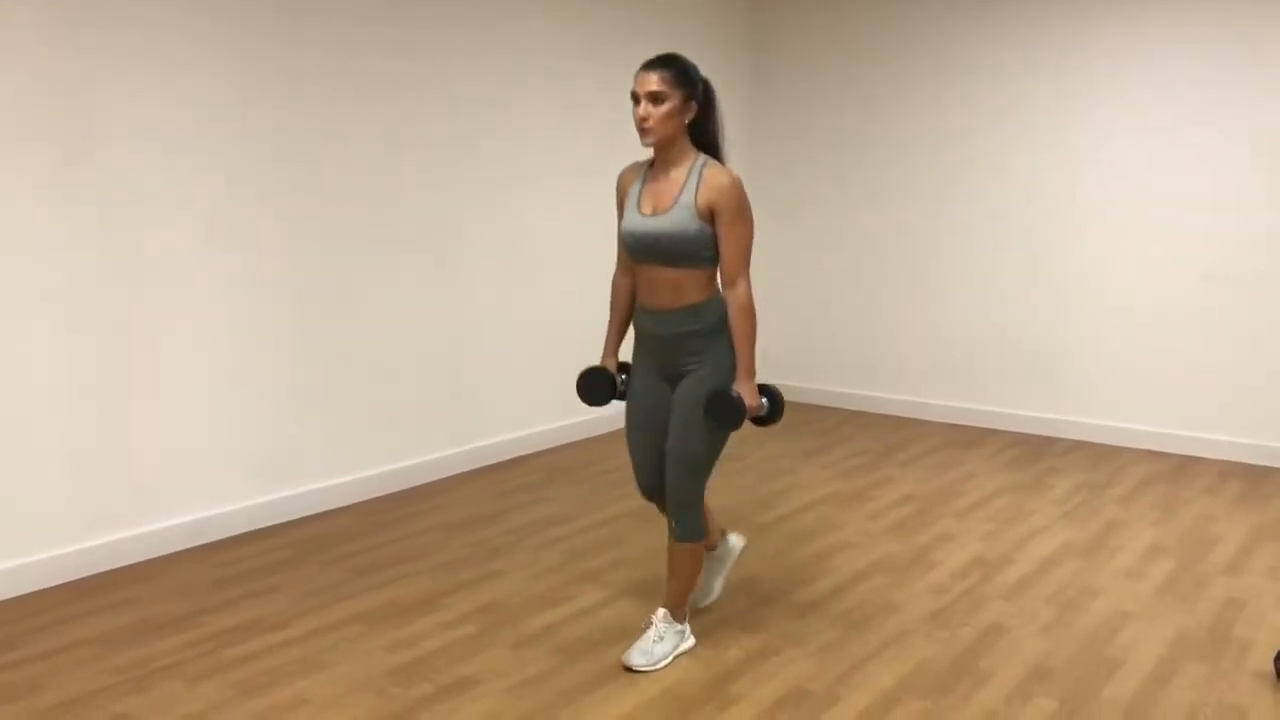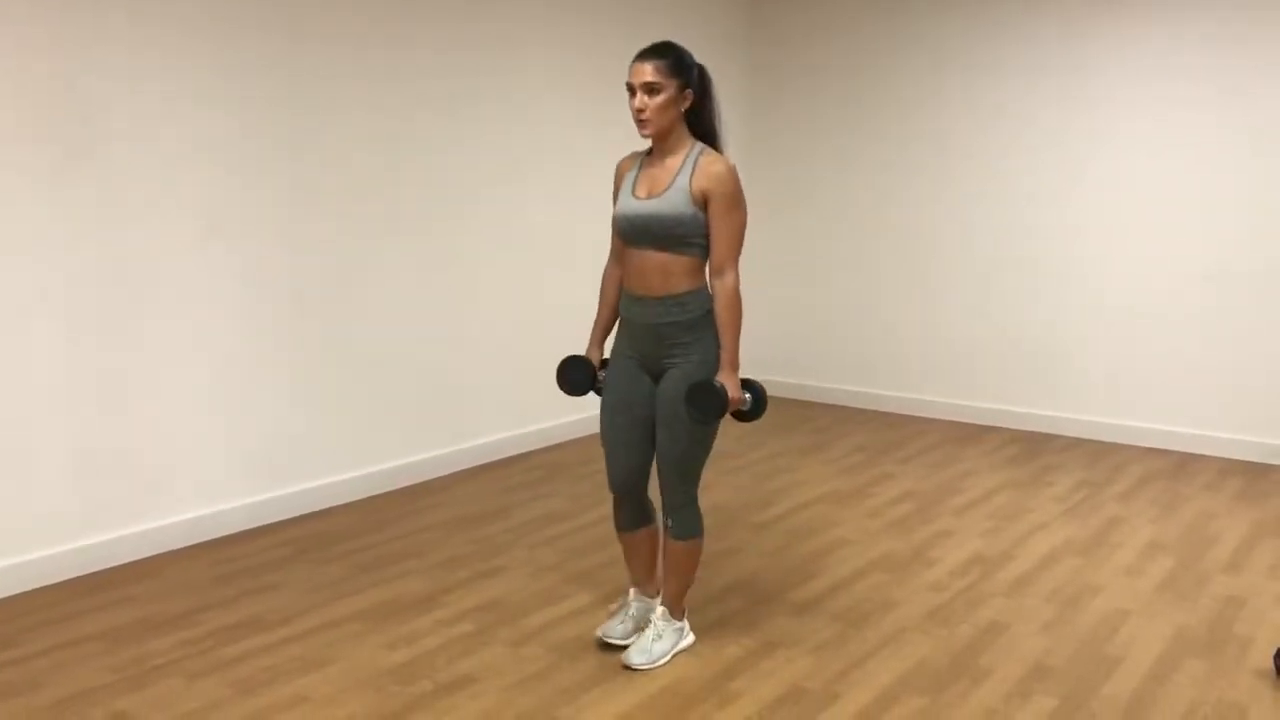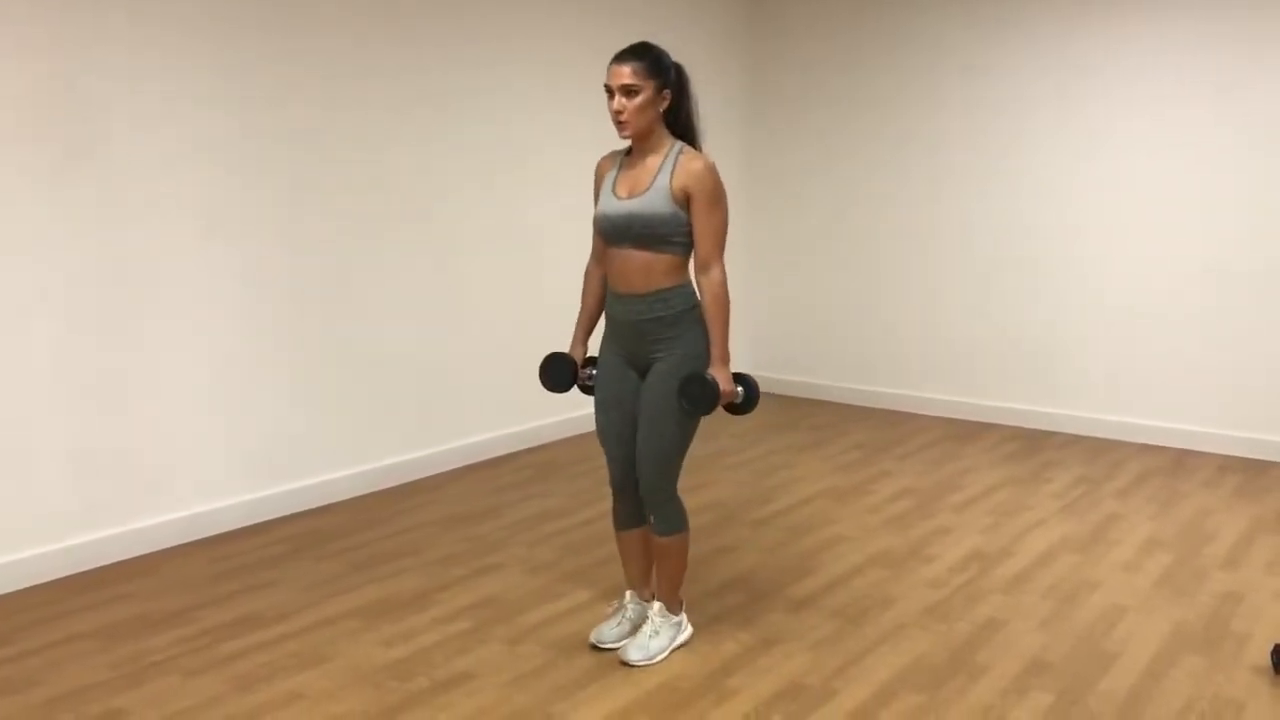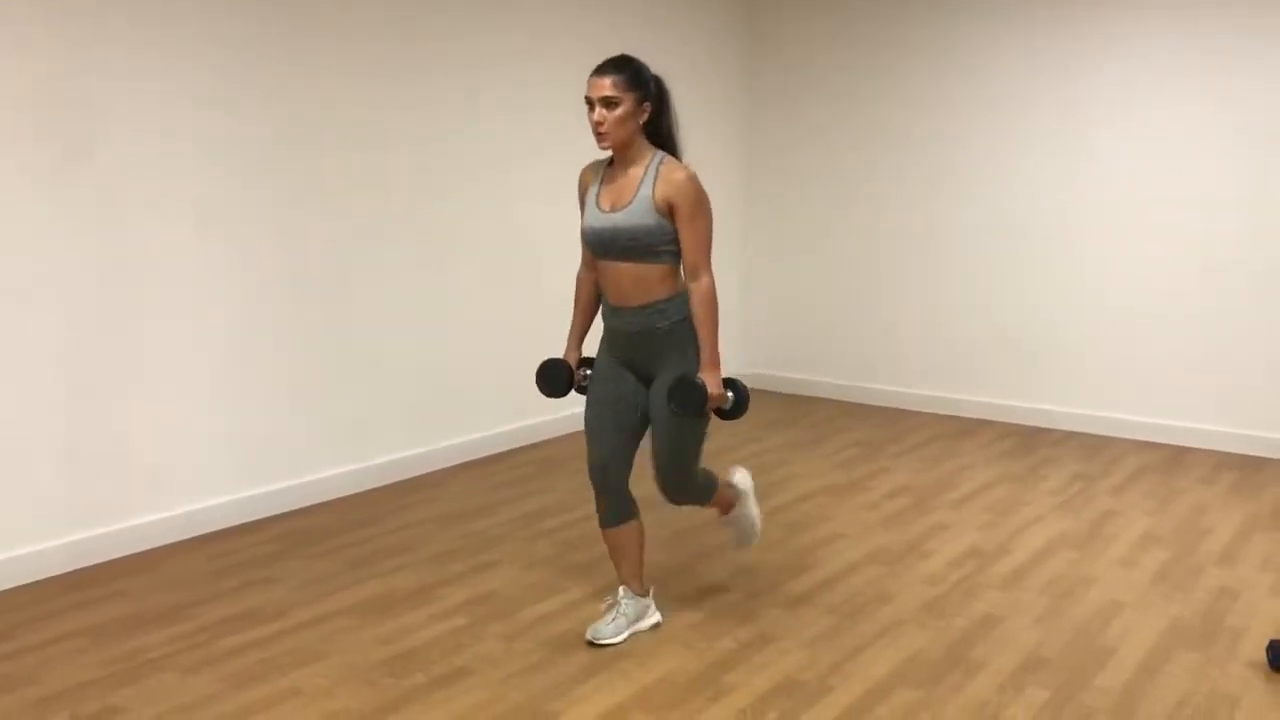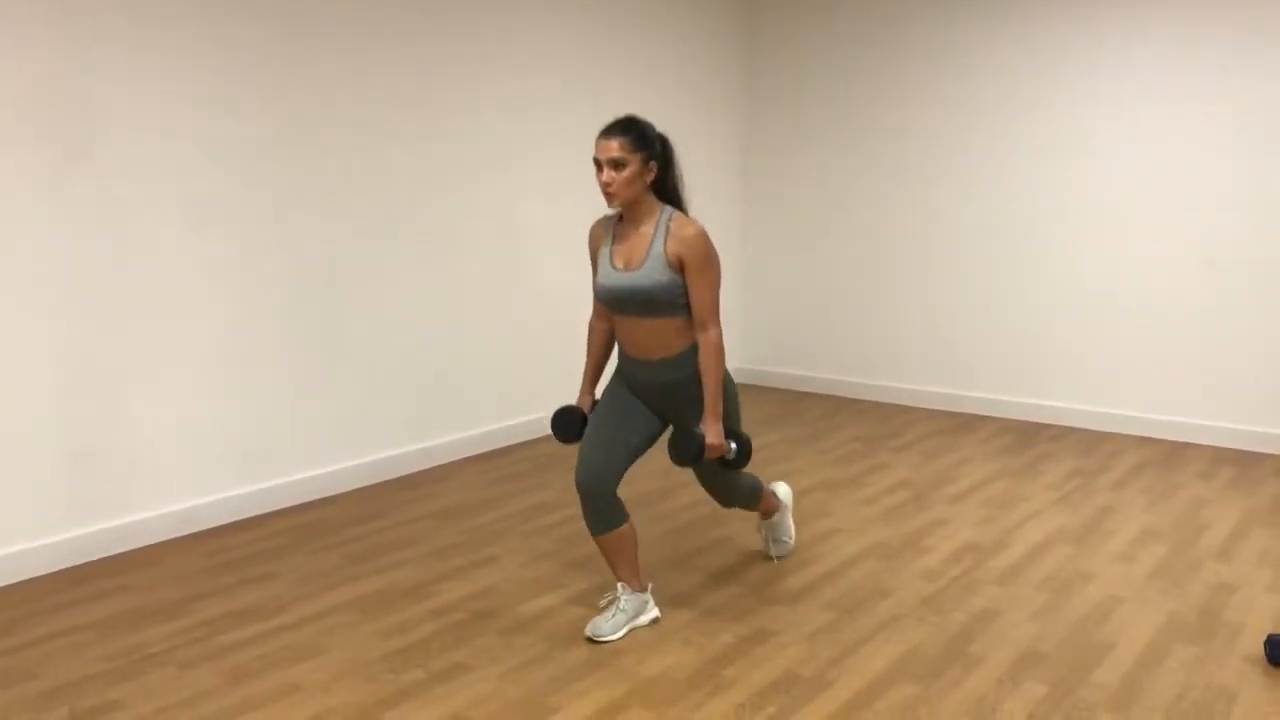
dt=0.3s
person 1, frame 1
left shoulder: (718, 184)
right shoulder: (628, 181)
left elbow: (736, 286)
left wrist: (746, 375)
right wrist: (610, 351)
left hip: (707, 350)
right hip: (650, 352)
left knee: (679, 488)
right knee: (651, 483)
left ankle: (673, 623)
right ankle: (717, 545)
person 1, frame 2
left shoulder: (714, 172)
right shoulder: (627, 169)
left elbow: (725, 276)
left wrist: (728, 367)
right wrist: (596, 341)
left hip: (689, 340)
right hip: (633, 342)
left knee: (678, 491)
right knee: (623, 482)
left ankle: (673, 620)
right ankle: (642, 598)
person 1, frame 3
left shoulder: (694, 170)
right shoulder: (607, 168)
left elbow: (710, 270)
left wrist: (720, 361)
right wrist: (580, 338)
left hip: (676, 335)
right hip: (620, 339)
left knee: (655, 483)
right knee: (622, 483)
left ankle: (671, 614)
right ankle: (637, 602)
person 1, frame 4
left shoulder: (676, 181)
right shoulder: (590, 179)
left elbow: (700, 278)
left wrist: (709, 367)
right wrist: (573, 344)
left hip: (674, 340)
right hip: (618, 346)
left knee: (676, 481)
right knee: (605, 476)
left ankle: (733, 494)
right ankle: (635, 601)
person 1, frame 5
left shoulder: (686, 236)
right shoulder: (600, 234)
left elbow: (708, 330)
right elbow: (602, 318)
left wrist: (713, 416)
right wrist: (587, 389)
left hip: (691, 382)
right hip: (633, 383)
left knee: (721, 485)
right knee: (591, 479)
left ankle: (774, 503)
right ankle: (634, 596)
